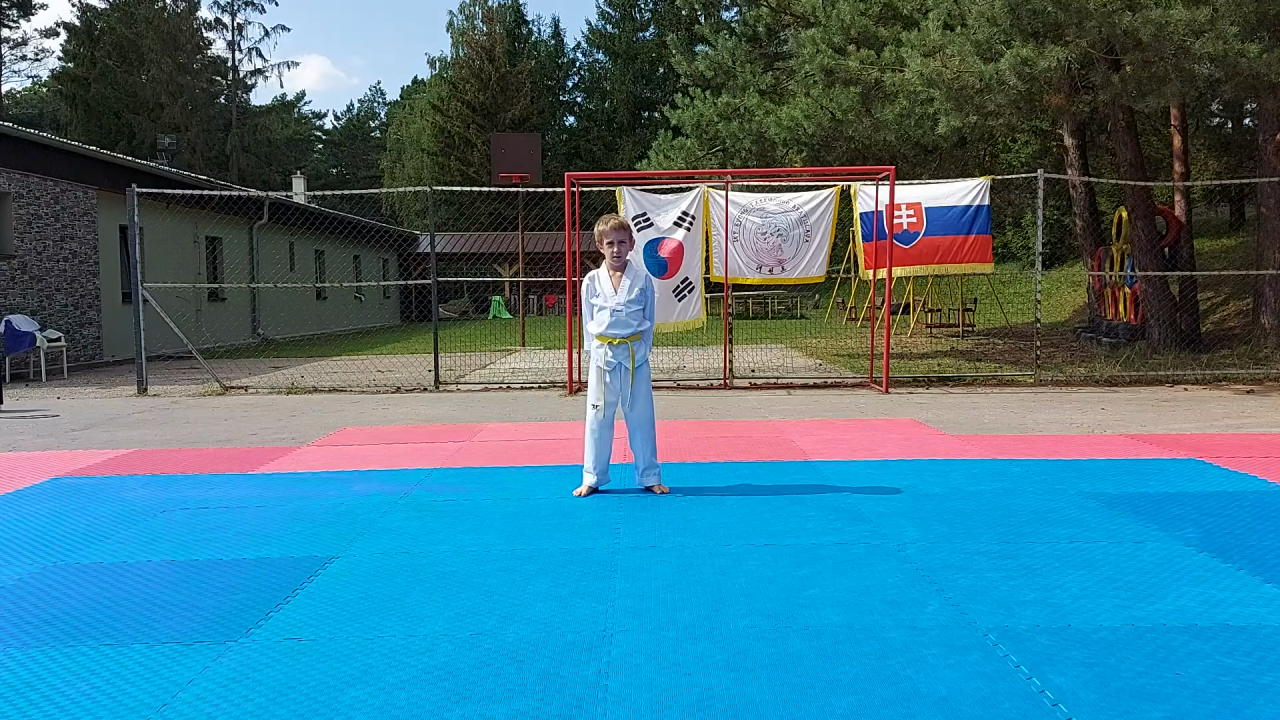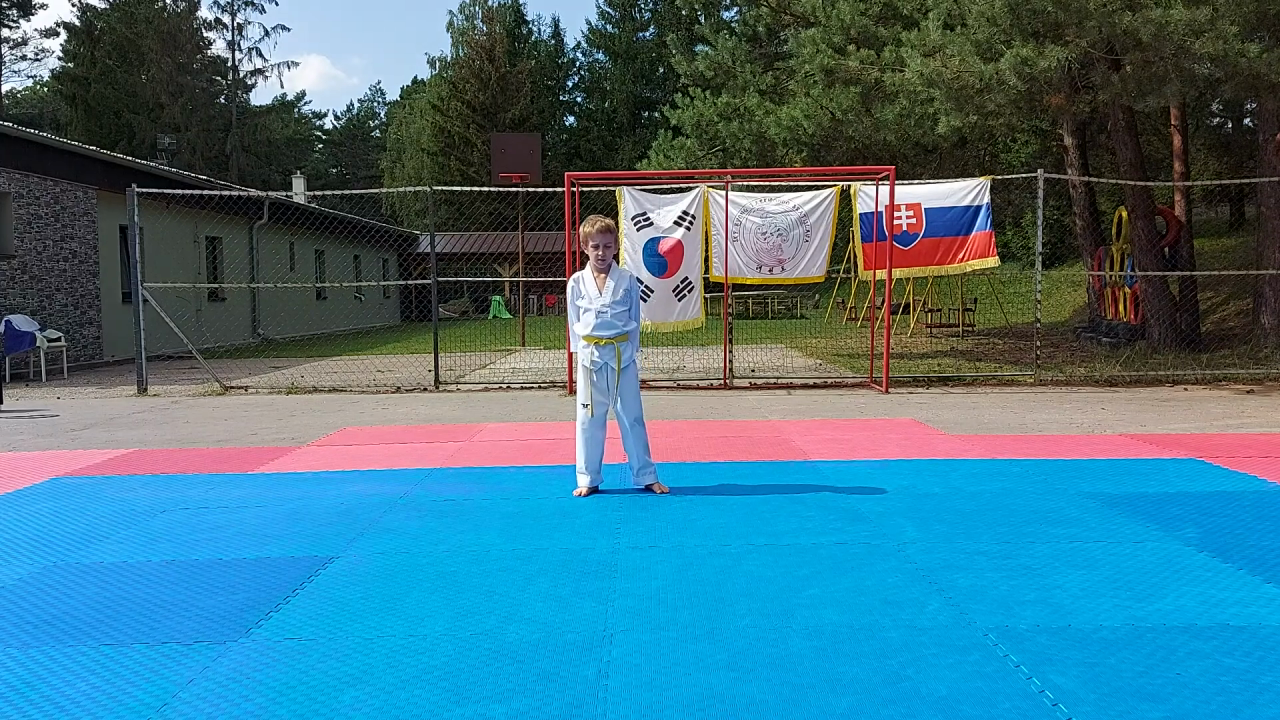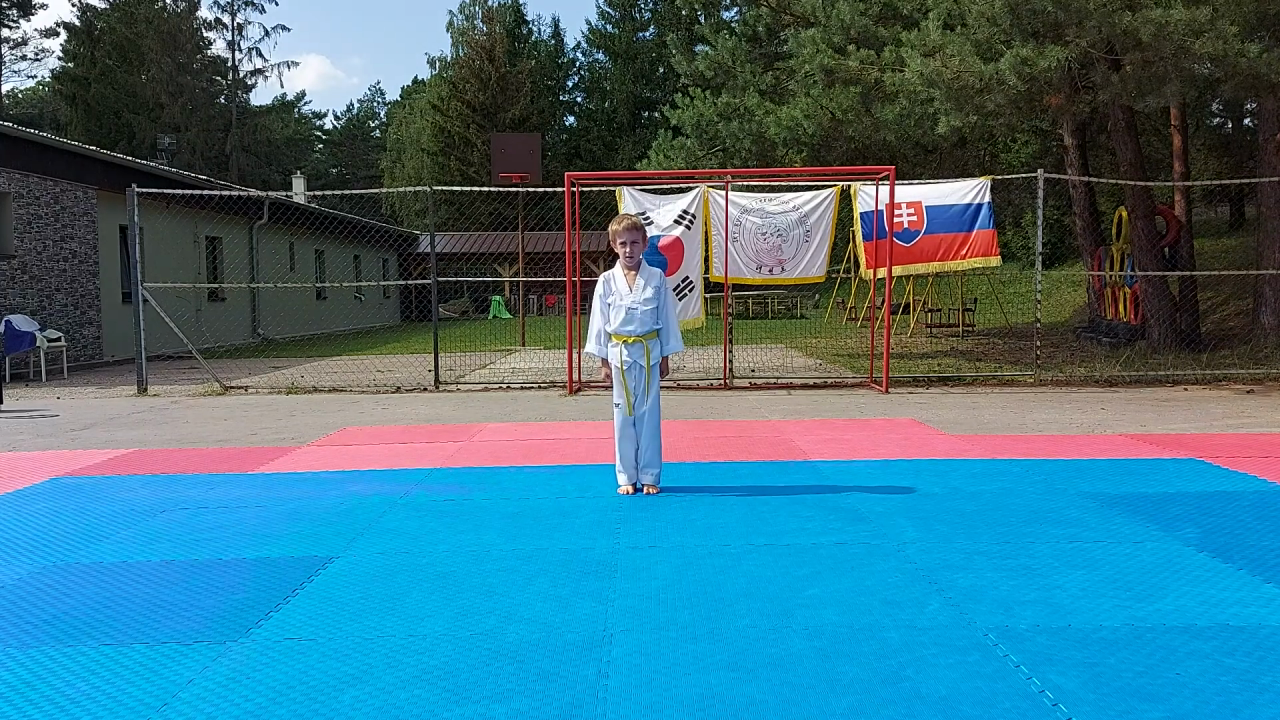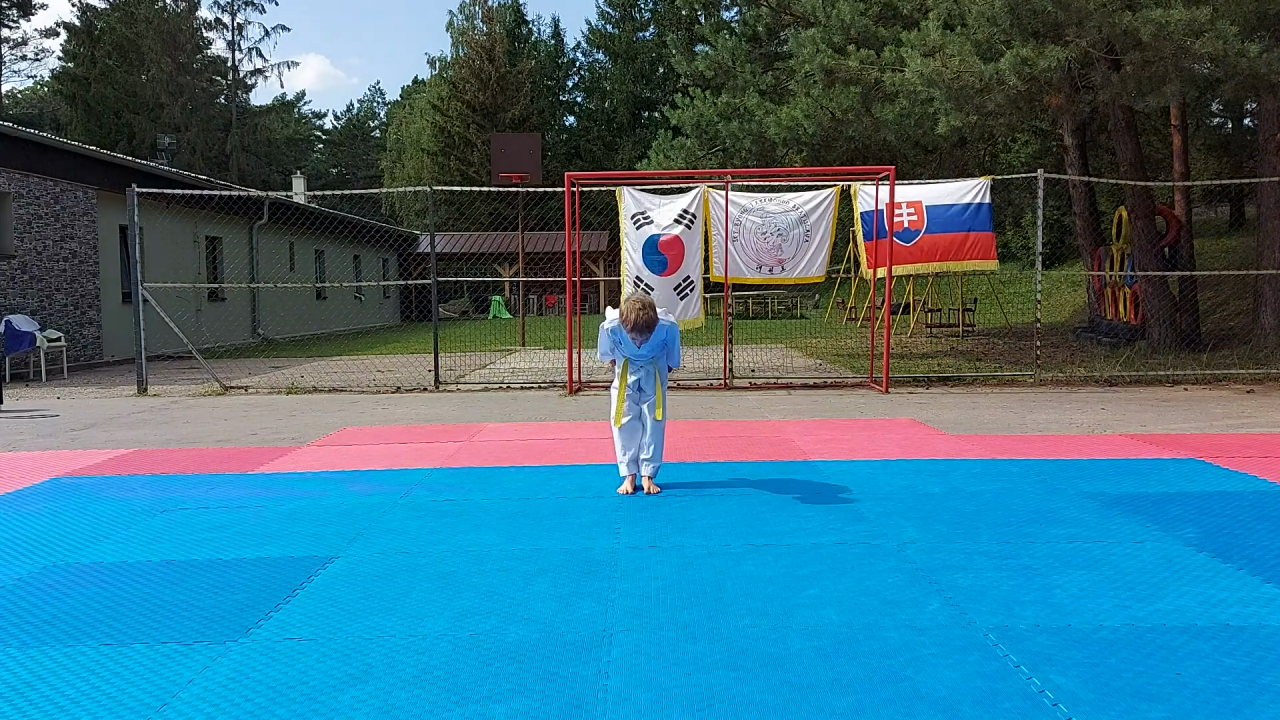
dt=1s
person 1, frame 1
left shoulder: (643, 280)
right shoulder: (591, 281)
left elbow: (649, 320)
right elbow: (588, 322)
left wrist: (640, 349)
right wrist: (601, 348)
left hip: (635, 355)
right hip: (603, 356)
left knee: (641, 417)
right knee: (598, 417)
left ankle: (650, 477)
right ankle: (593, 478)
person 1, frame 2
left shoulder: (627, 280)
right shoulder: (577, 282)
left elbow: (634, 321)
right elbow: (574, 323)
left wrist: (627, 351)
right wrist: (586, 350)
left hip: (621, 355)
right hip: (590, 357)
left knee: (631, 416)
right knee: (589, 418)
left ankle: (647, 476)
right ankle: (588, 479)
person 1, frame 3
left shoulder: (657, 278)
right shoulder: (607, 281)
left elbow: (667, 319)
right elbow: (599, 322)
left wrist: (665, 357)
right wrist: (604, 362)
left hip: (649, 352)
right hip: (620, 354)
left knee: (649, 414)
right knee: (623, 416)
left ankle: (649, 476)
right ankle: (627, 477)
person 1, frame 4
left shoulder: (667, 326)
right shoulder: (611, 326)
left elbow: (672, 352)
right elbow: (606, 351)
left wrist: (670, 365)
right wrist: (612, 359)
left hip: (654, 369)
right hip: (626, 370)
left knee: (653, 417)
right knee: (624, 418)
left ankle: (648, 474)
right ankle: (629, 474)
